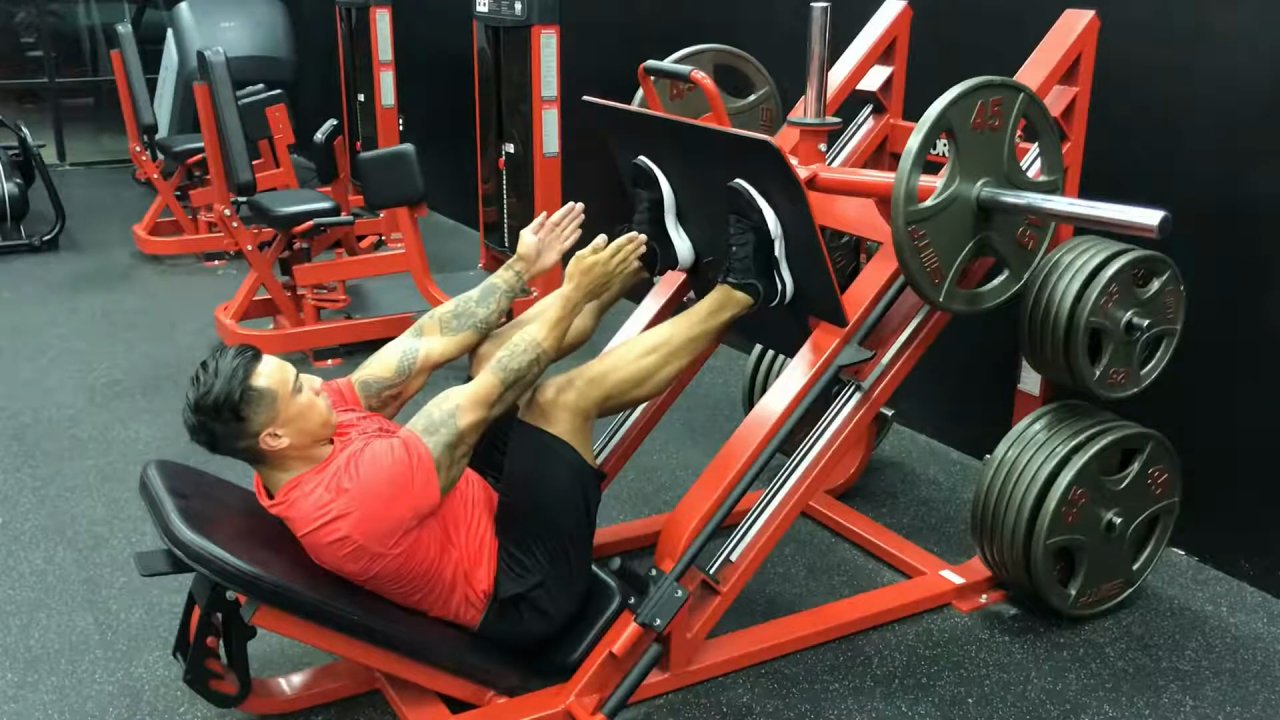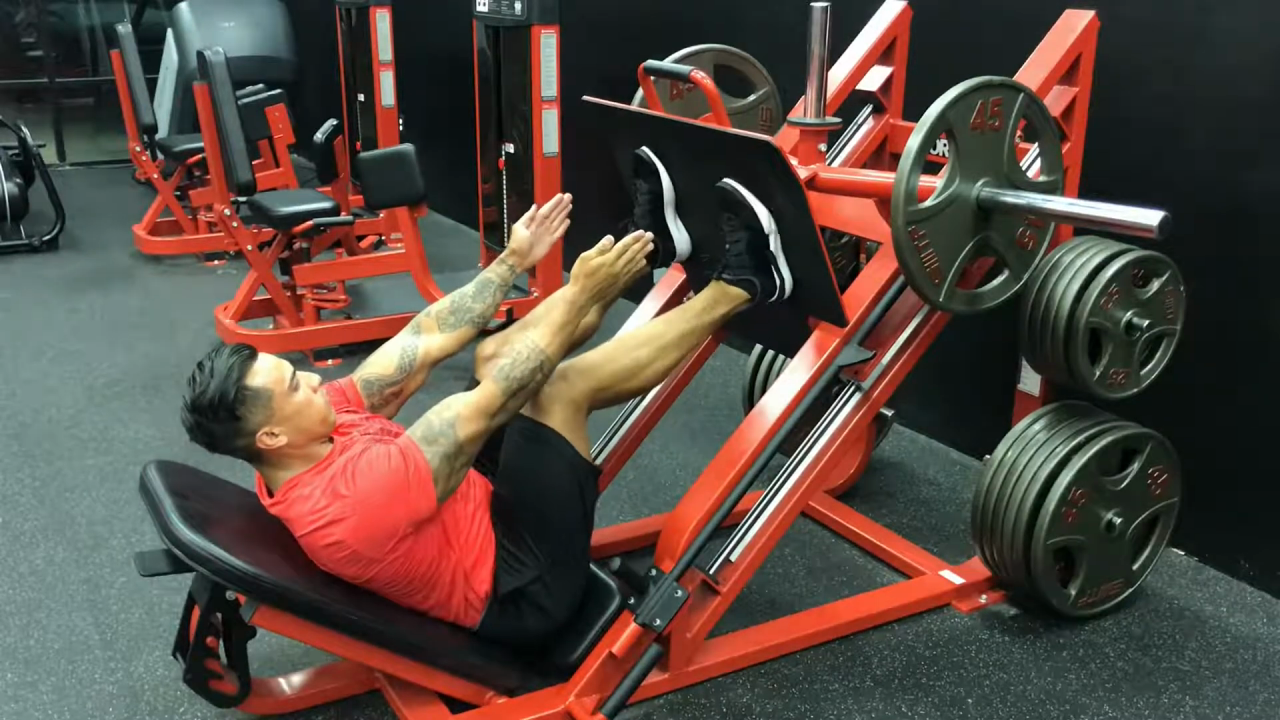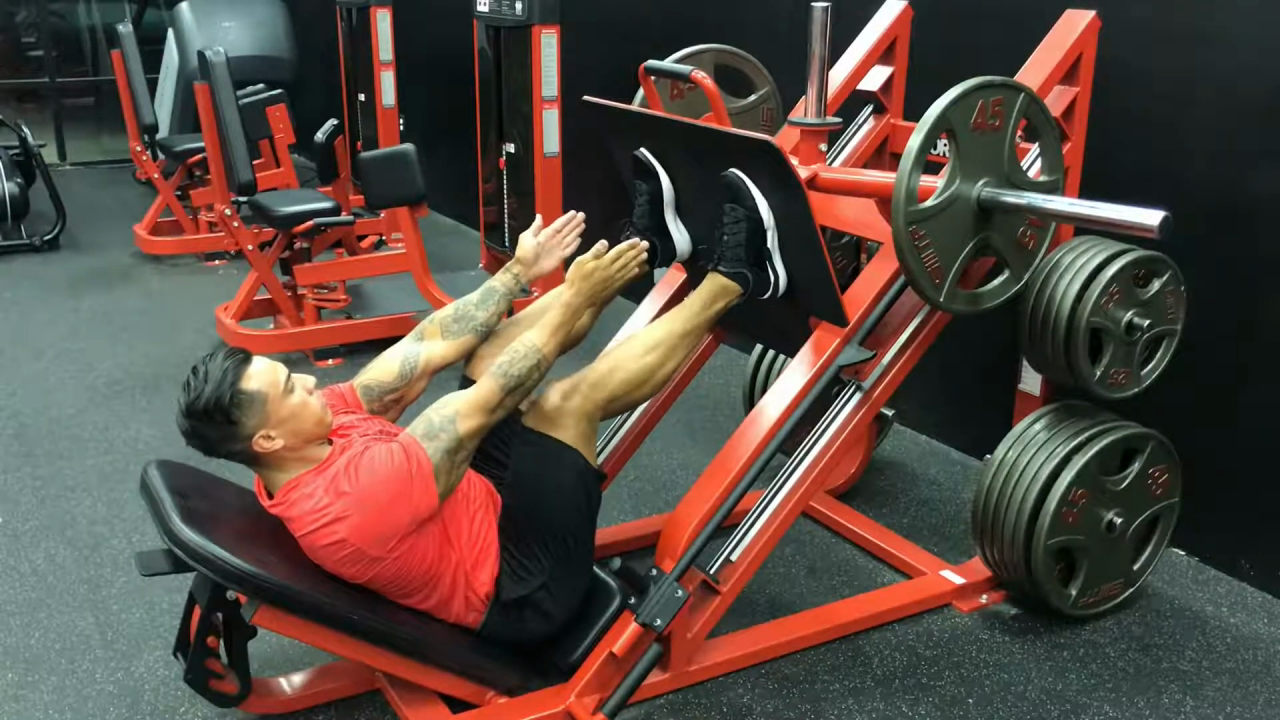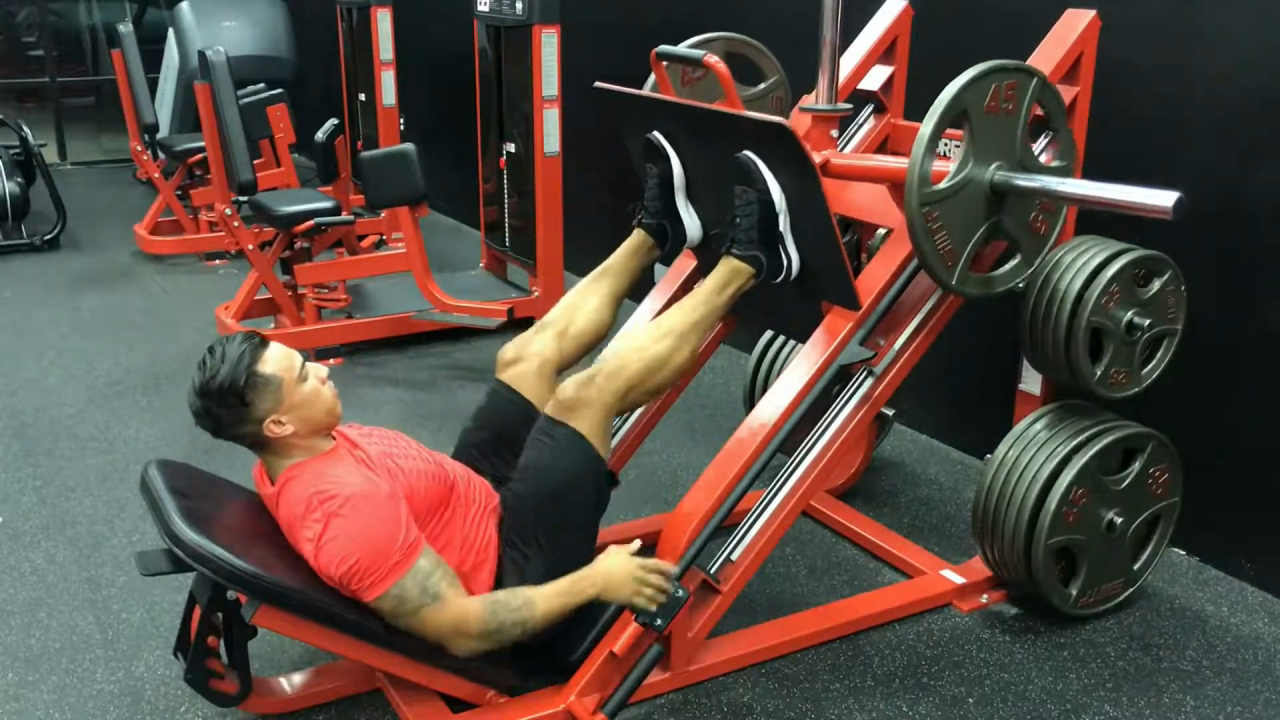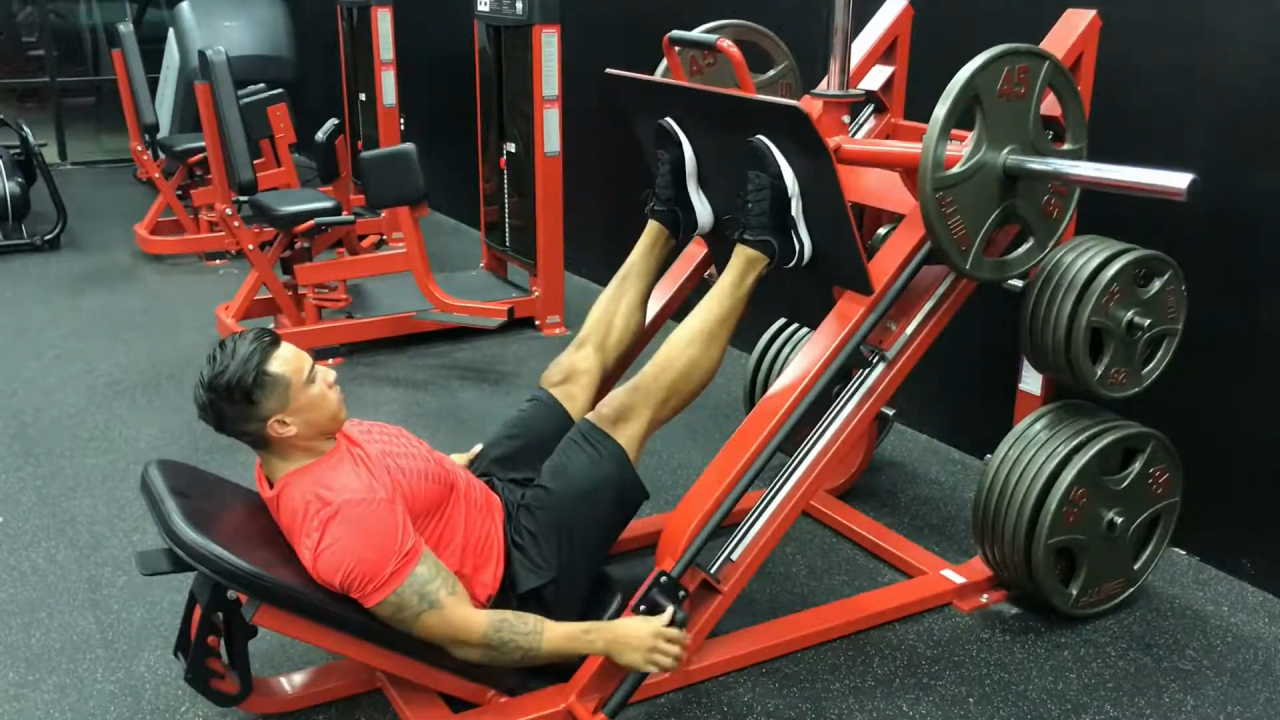
dt=1s
person 1, frame 1
left shoulder: (302, 442)
right shoulder: (351, 493)
left elbow: (426, 348)
right elbow: (488, 398)
left wrist: (521, 267)
right wrist: (575, 292)
left hip: (486, 511)
right hip: (521, 590)
left knee: (493, 348)
right knee: (559, 398)
left ankle: (644, 256)
right ankle: (739, 292)
person 1, frame 2
left shoulder: (313, 428)
right shoulder: (348, 499)
left elbow: (423, 345)
right elbow: (493, 405)
left wrist: (512, 260)
right wrist: (580, 293)
left hip: (488, 511)
right hip: (520, 589)
left knee: (494, 354)
right knee: (557, 388)
left ankle: (648, 244)
right ankle: (737, 287)
person 1, frame 3
left shoulder: (312, 431)
right shoulder: (349, 500)
left elbow: (427, 350)
right elbow: (487, 405)
left wrist: (519, 271)
right wrist: (578, 297)
left hip: (485, 508)
right hip: (519, 590)
left knee: (491, 349)
right knee: (566, 404)
left ankle: (647, 246)
right ankle: (732, 281)
person 1, frame 4
left shoulder: (294, 457)
right shoulder: (343, 512)
right elbow: (464, 630)
left wrist: (444, 466)
right wrist: (592, 583)
left hip: (478, 500)
right hip: (516, 566)
left knee: (522, 356)
right knee: (578, 396)
left ankle: (654, 232)
right ankle: (743, 266)
person 1, frame 5
left shoulder: (298, 455)
right shoulder: (344, 518)
right elbow: (465, 637)
left wrist: (444, 466)
right wrist: (607, 637)
left hip: (487, 499)
right hip: (523, 571)
left knee: (574, 370)
right knee: (625, 408)
left ankle: (667, 221)
right ankle: (758, 251)
